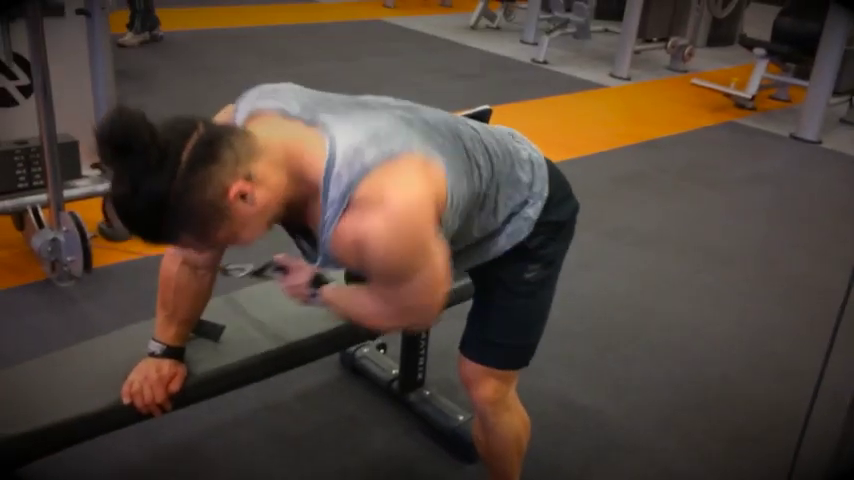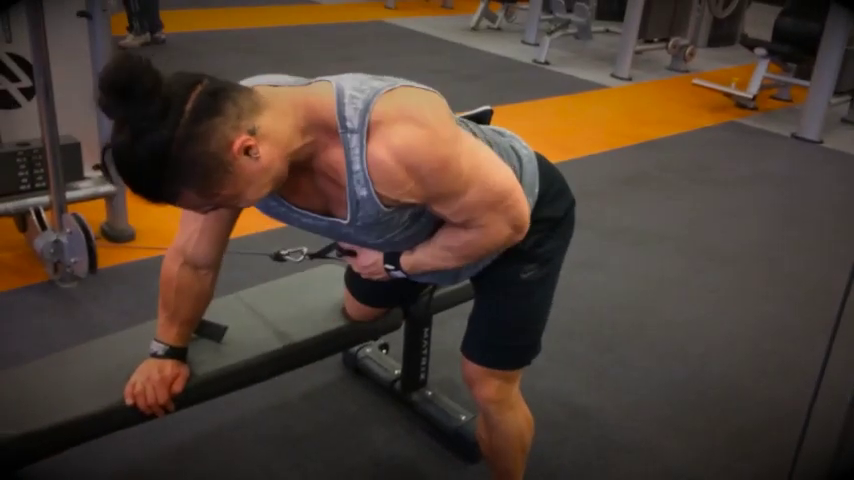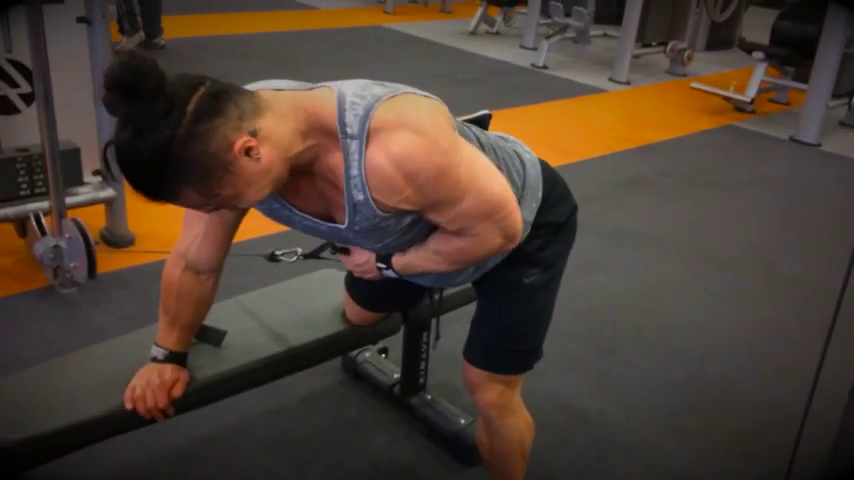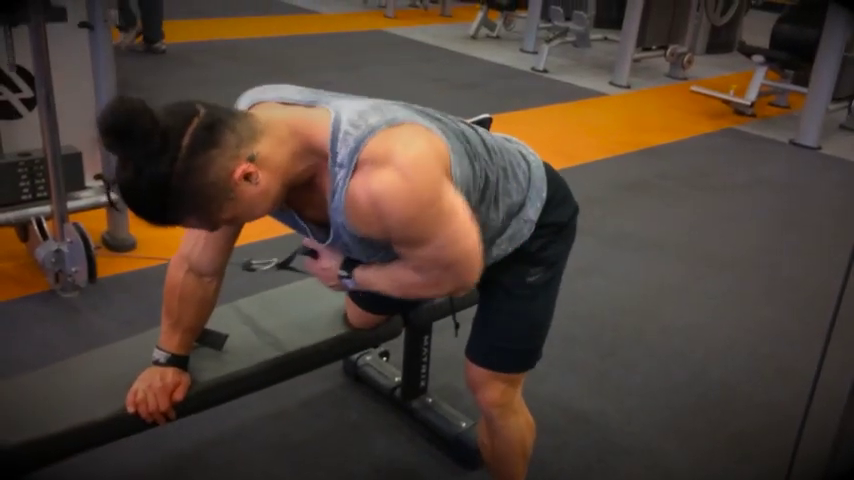
dt=0.2s
person 1, frame 1
left shoulder: (380, 218)
right shoulder: (236, 126)
left elbow: (416, 311)
right elbow: (191, 259)
left wrist: (319, 290)
right wrist: (165, 348)
left hip: (525, 213)
right hip: (454, 189)
left knee: (485, 389)
right knee: (374, 285)
person 1, frame 2
left shoulder: (394, 141)
right shoulder: (230, 122)
left elbow: (506, 221)
right elbow: (193, 257)
left wrist: (397, 263)
right wrist: (167, 350)
left hip: (524, 212)
right hip: (425, 216)
left knee: (489, 387)
right knee: (360, 311)
person 1, frame 3
left shoulder: (394, 149)
right shoulder: (230, 130)
left elbow: (498, 228)
right elbow: (194, 262)
left wrist: (390, 262)
right wrist: (168, 353)
left hip: (525, 217)
right hip: (426, 221)
left knee: (490, 392)
right knee: (359, 314)
person 1, frame 4
left shoulder: (385, 182)
right shoulder: (231, 144)
left elbow: (459, 272)
right elbow: (197, 265)
left wrist: (349, 273)
right wrist: (169, 358)
left hip: (526, 219)
right hip: (427, 223)
left knee: (491, 391)
right knee: (361, 317)
